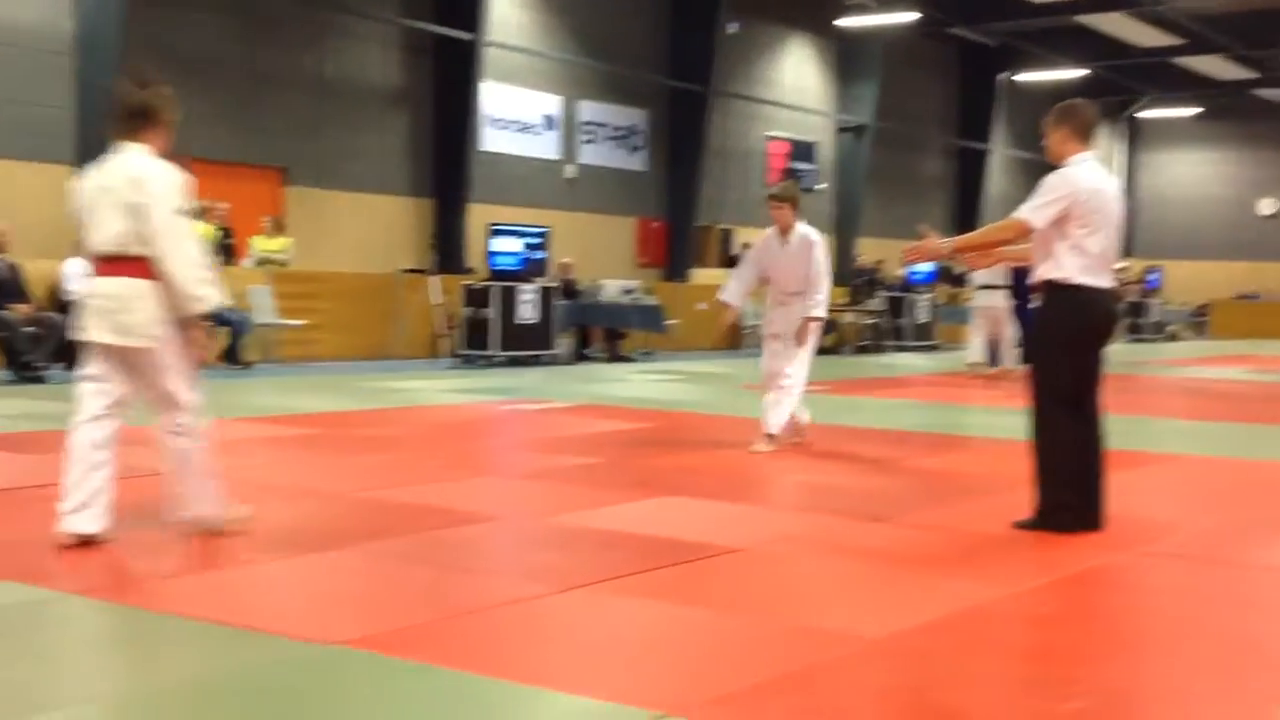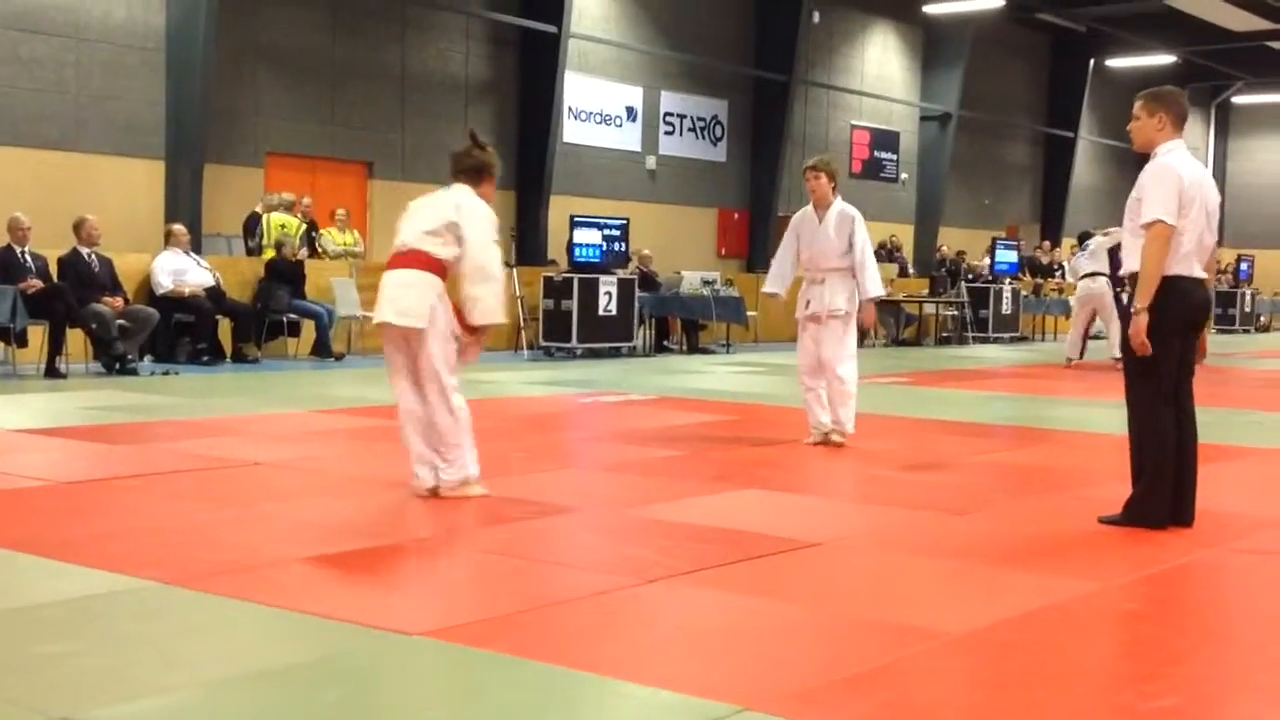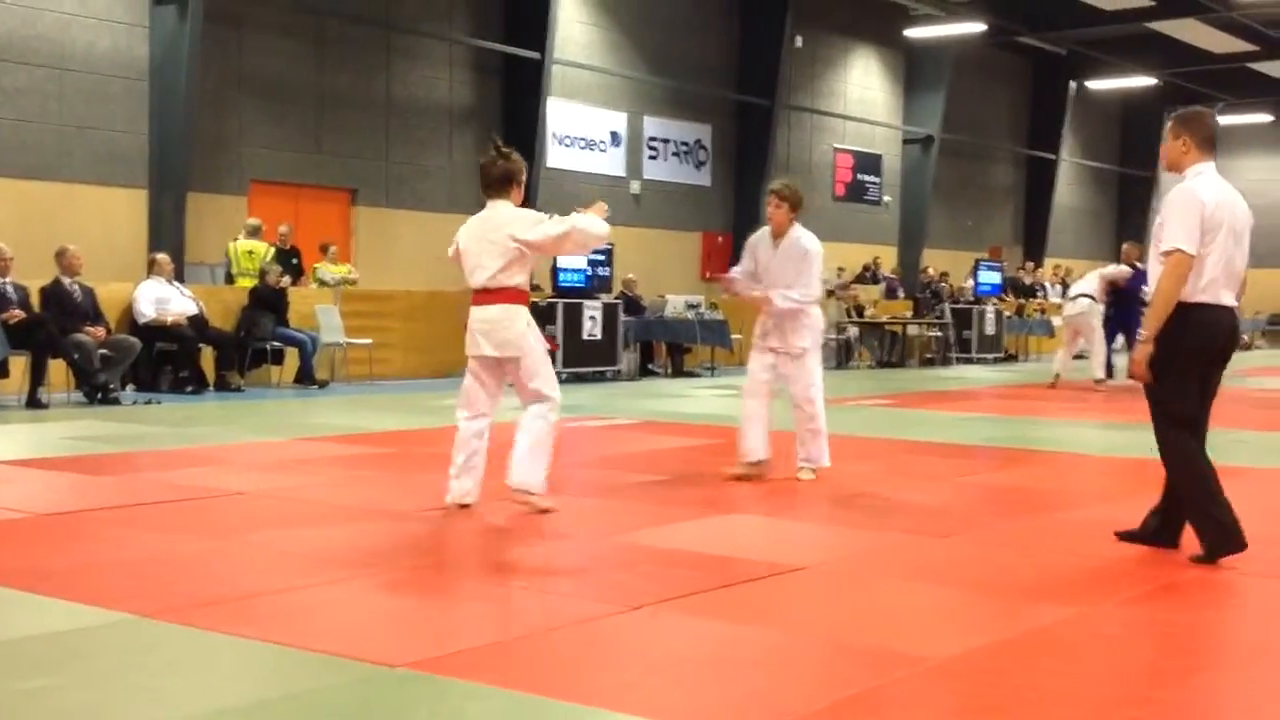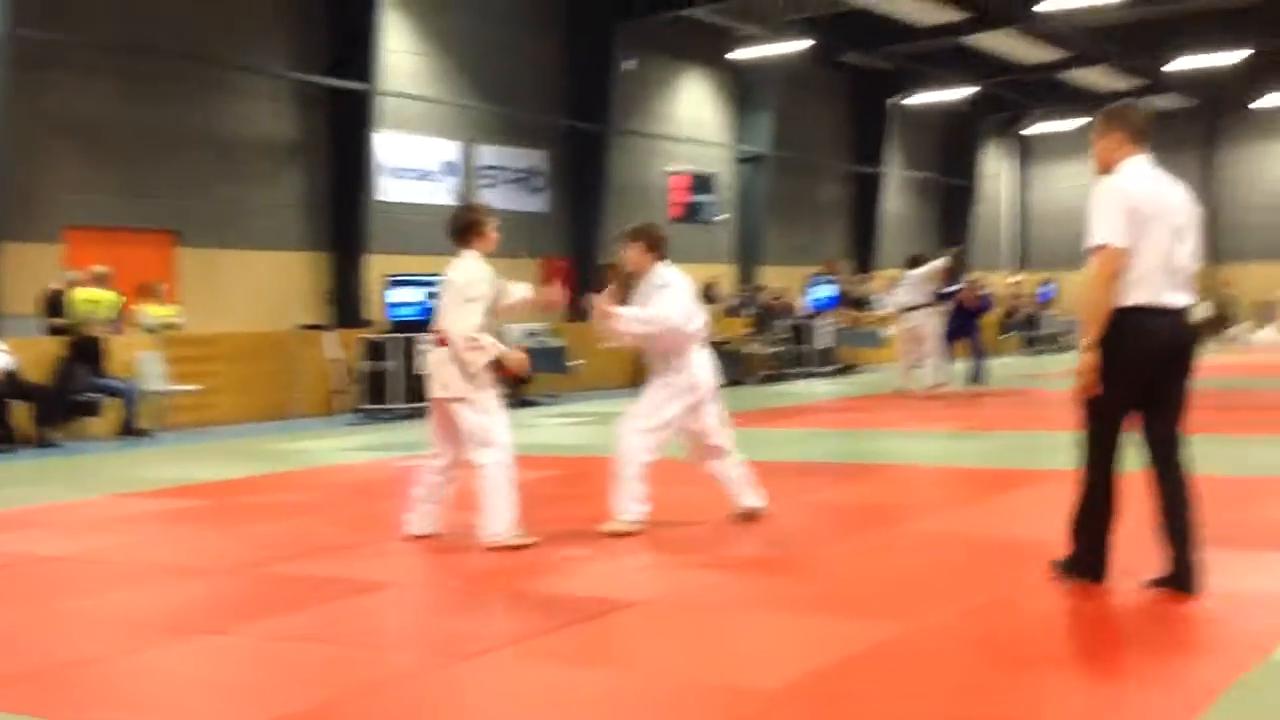
dt=1s
person 1, frame 1
left shoulder: (1068, 179)
right shoulder: (1106, 183)
left elbow: (1014, 228)
left wrist: (947, 247)
right wrist: (1001, 255)
left hip: (1068, 302)
right hip: (1095, 300)
left knee: (1053, 407)
right knee: (1080, 405)
left ankle: (1058, 510)
right ankle: (1084, 508)
person 1, frame 2
left shoulder: (1162, 168)
right shoulder: (1200, 174)
left elbow: (1158, 241)
right elbow: (1206, 254)
left wrist: (1141, 309)
right wrist: (1199, 321)
left hip: (1162, 296)
right hip: (1191, 294)
left knee: (1150, 401)
right knee: (1177, 400)
left ankle: (1150, 507)
right ankle: (1177, 506)
person 1, frame 3
left shoulder: (1187, 193)
right shoulder: (1234, 198)
left elbow: (1177, 269)
right elbow: (1238, 276)
left wrist: (1146, 336)
left hip: (1187, 322)
right hip: (1222, 322)
left knee: (1175, 430)
right knee: (1187, 427)
left ankle: (1220, 529)
right ankle: (1164, 525)
person 1, frame 4
left shoulder: (1115, 188)
right shoulder: (1180, 193)
left elbow: (1108, 267)
right elbow: (1190, 270)
left wrist: (1088, 344)
left hip: (1130, 328)
right hip: (1174, 327)
left knee: (1101, 445)
right knee: (1165, 447)
left ankle: (1089, 558)
right ankle: (1183, 566)
person 2, frame 1
left shoulder: (91, 177)
right shoulder: (159, 175)
left elbow: (97, 242)
right elbow: (178, 249)
right wrist: (195, 314)
left hip: (100, 296)
right hip: (143, 299)
left knee: (97, 409)
right knee: (181, 406)
left ankle: (78, 518)
right ankle: (206, 509)
person 2, frame 2
left shoulder: (424, 202)
right shoulder: (476, 209)
right elbow: (482, 267)
right wrist: (481, 324)
left hip: (392, 286)
right hip: (423, 291)
left knee: (410, 390)
right knee: (442, 389)
left ankle: (426, 476)
right ankle: (456, 477)
person 2, frame 3
left shoulder: (471, 226)
right shoulder: (522, 220)
right elbow: (582, 233)
right wrist: (594, 215)
left hip: (480, 316)
right hip: (510, 316)
left knee: (475, 408)
right knee: (544, 400)
left ankle: (460, 490)
right ankle: (526, 483)
person 2, frame 4
left shoulder: (464, 268)
right shoulder: (474, 271)
left elbow: (496, 297)
right elbow: (464, 330)
left wrist: (536, 295)
right wrist: (502, 355)
left hip: (447, 363)
right hip: (462, 366)
left knee: (446, 450)
right knee: (494, 445)
left ankle: (420, 522)
right ankle: (499, 531)
person 3, frame 1
left shoulder: (811, 239)
right shoulder: (766, 240)
left elbow: (818, 283)
right elbow: (747, 272)
left wrist: (810, 319)
right wrist: (731, 306)
left hip: (801, 312)
right hip: (776, 310)
left knee: (788, 374)
right knee: (772, 372)
left ankle: (771, 433)
right ankle: (796, 420)
person 3, frame 2
left shoulder: (849, 215)
right shoulder: (799, 219)
left elbow: (864, 259)
right elbow: (785, 258)
left wrist: (868, 301)
right wrist: (776, 292)
left hip: (839, 293)
right hip: (809, 294)
left knee: (837, 362)
right knee: (809, 365)
left ankle: (839, 426)
right ankle: (820, 427)
person 3, frame 3
left shoulder: (807, 244)
right shoulder: (758, 241)
left elbow: (808, 293)
right elbow: (744, 274)
left wrist: (768, 298)
right wrist: (733, 282)
left hip: (800, 325)
right hip: (768, 323)
left knee: (806, 397)
right knee: (754, 389)
left ankle: (811, 461)
right ankle: (753, 458)
person 3, frame 4
left shoulder: (670, 282)
right shoulder: (647, 286)
left elbow: (664, 320)
right elbow: (639, 328)
left wrist: (615, 315)
right wrist: (610, 311)
left hip: (684, 371)
right hip: (685, 370)
left knee: (633, 435)
right knee: (714, 442)
left ankle: (628, 515)
right ankle: (750, 502)
